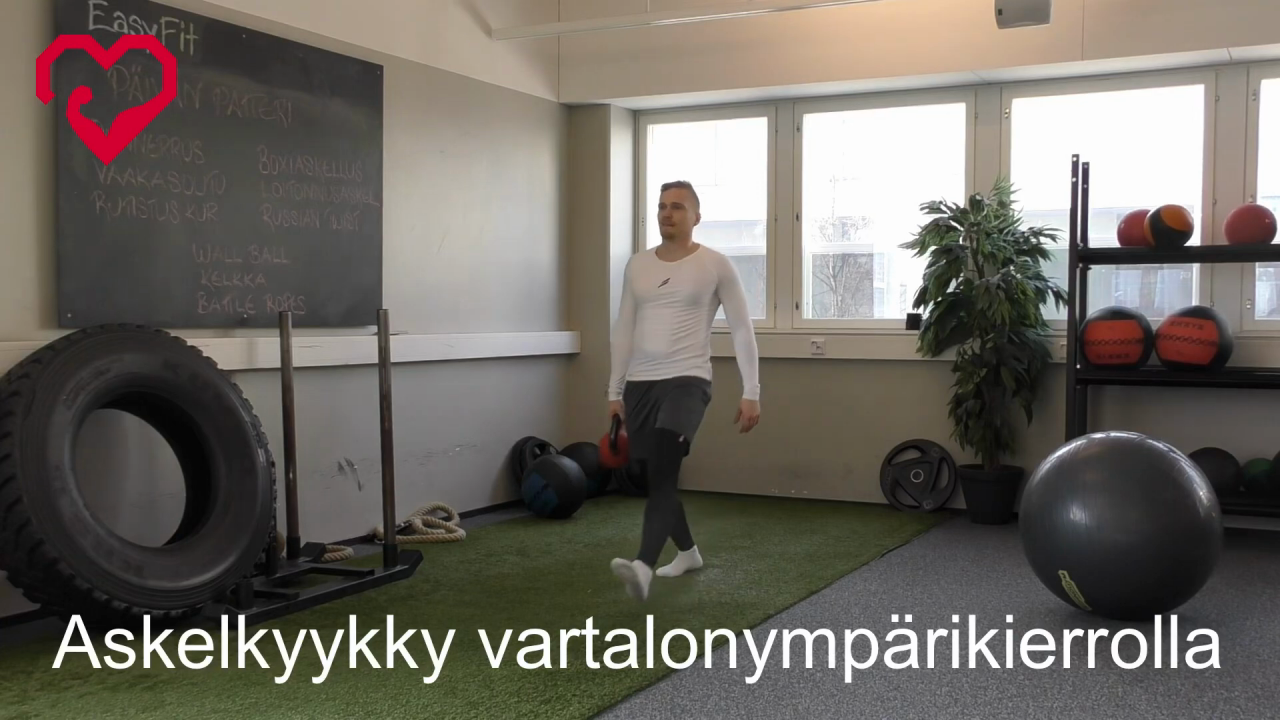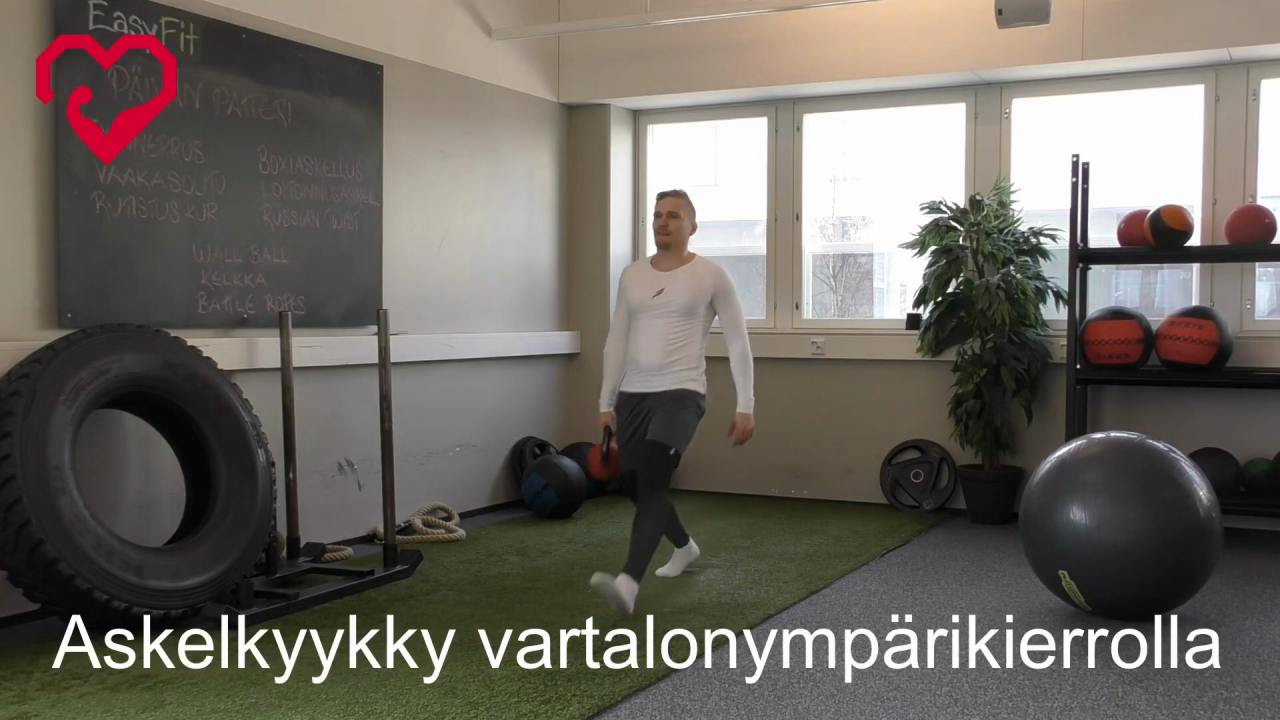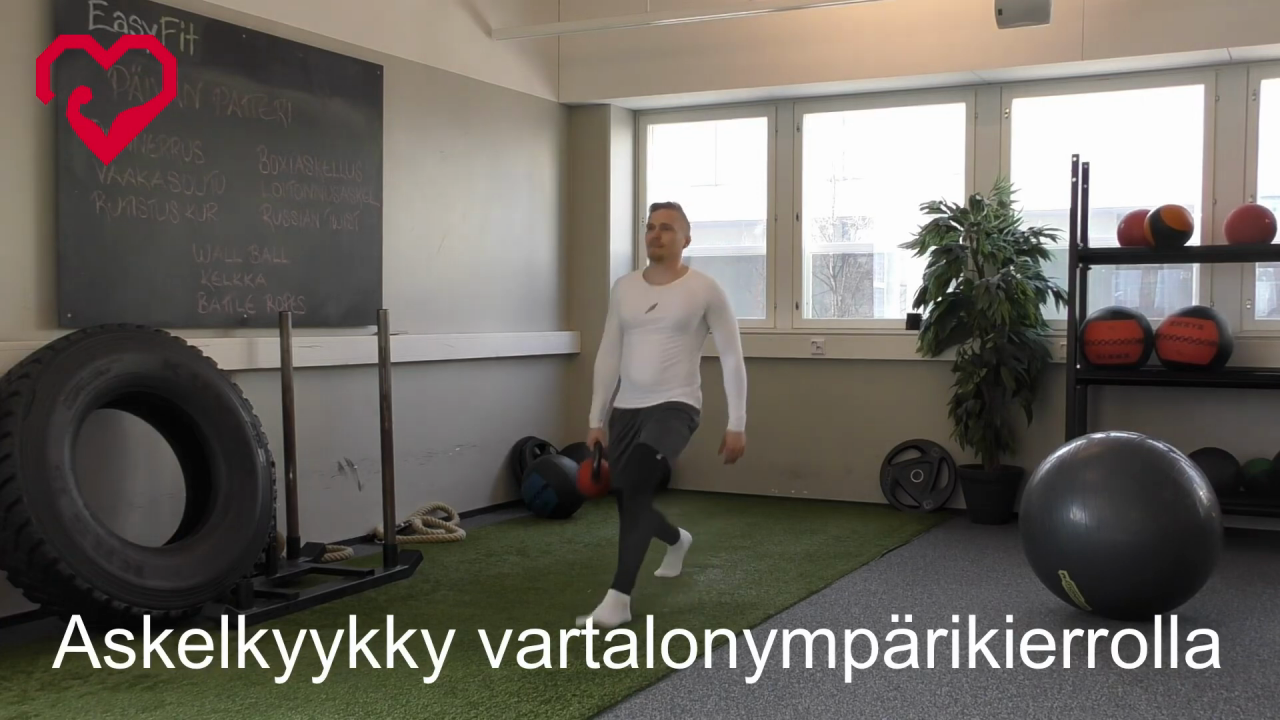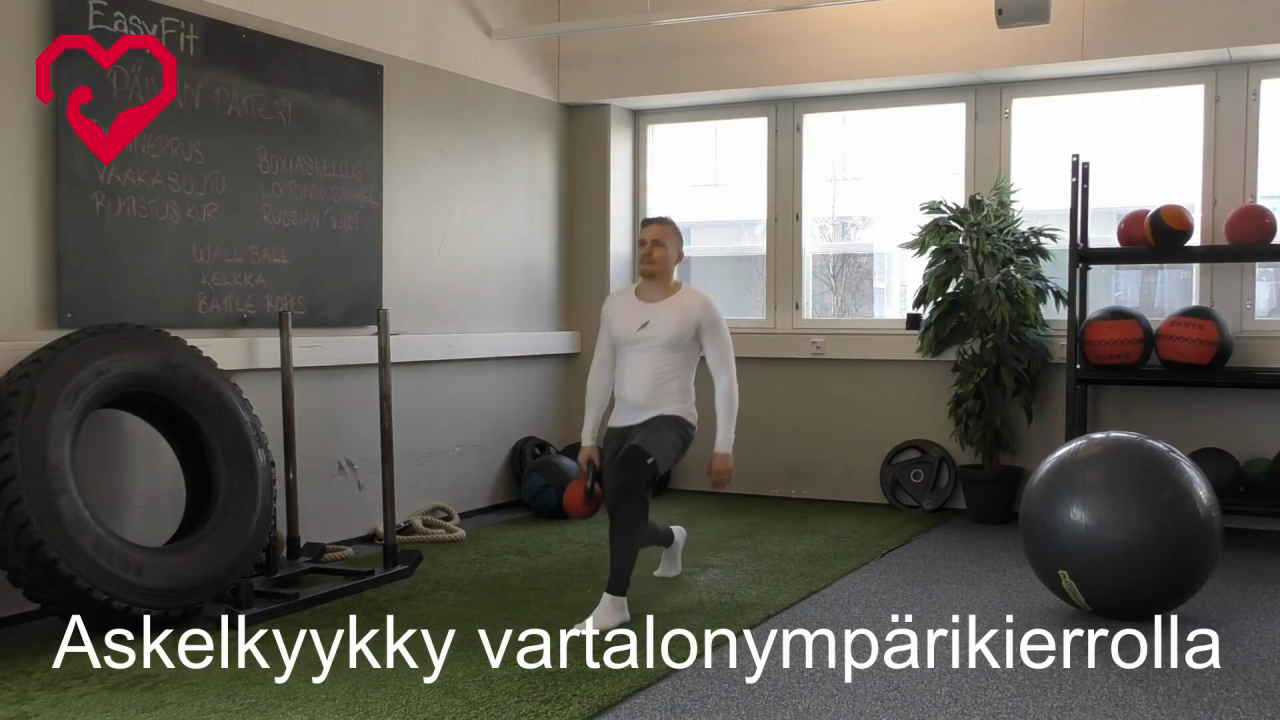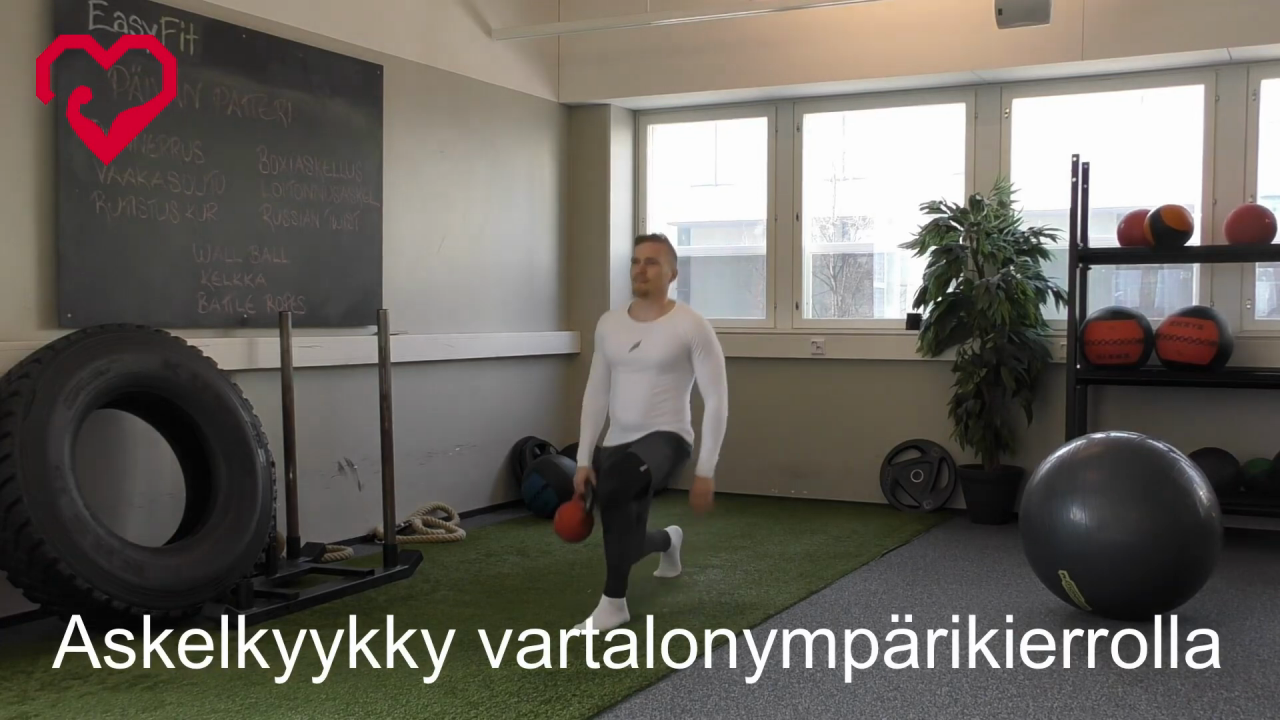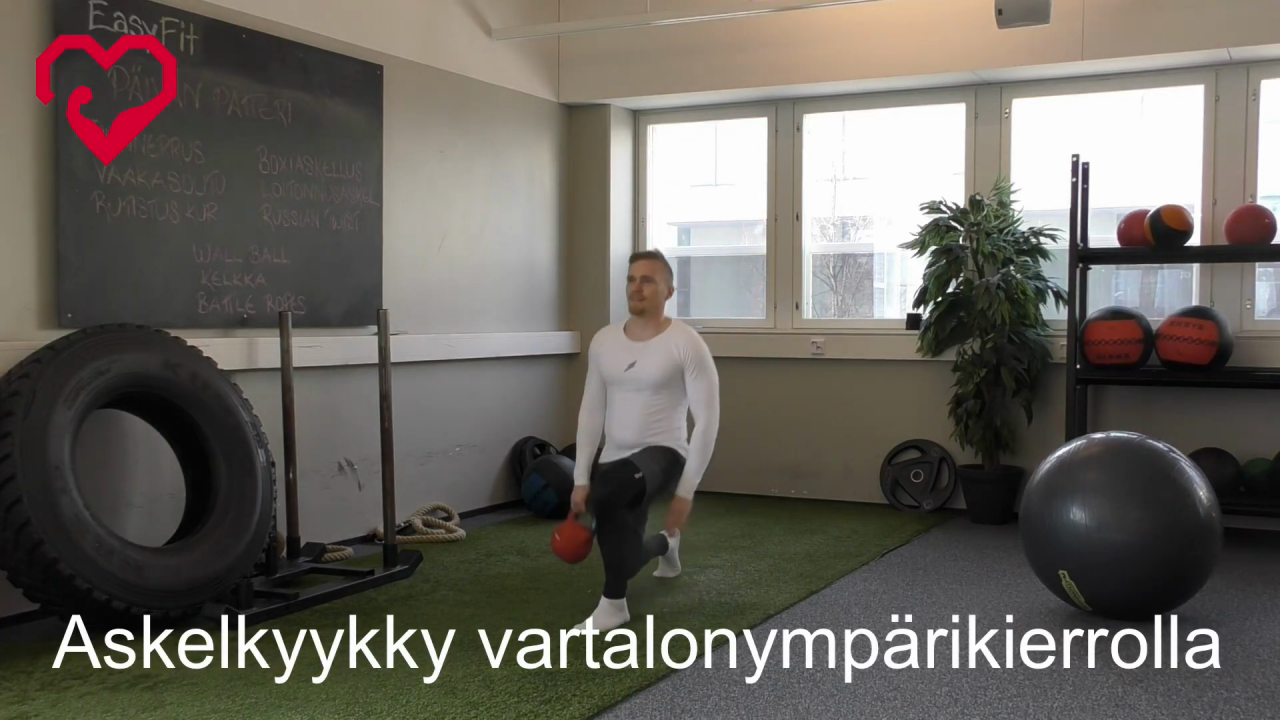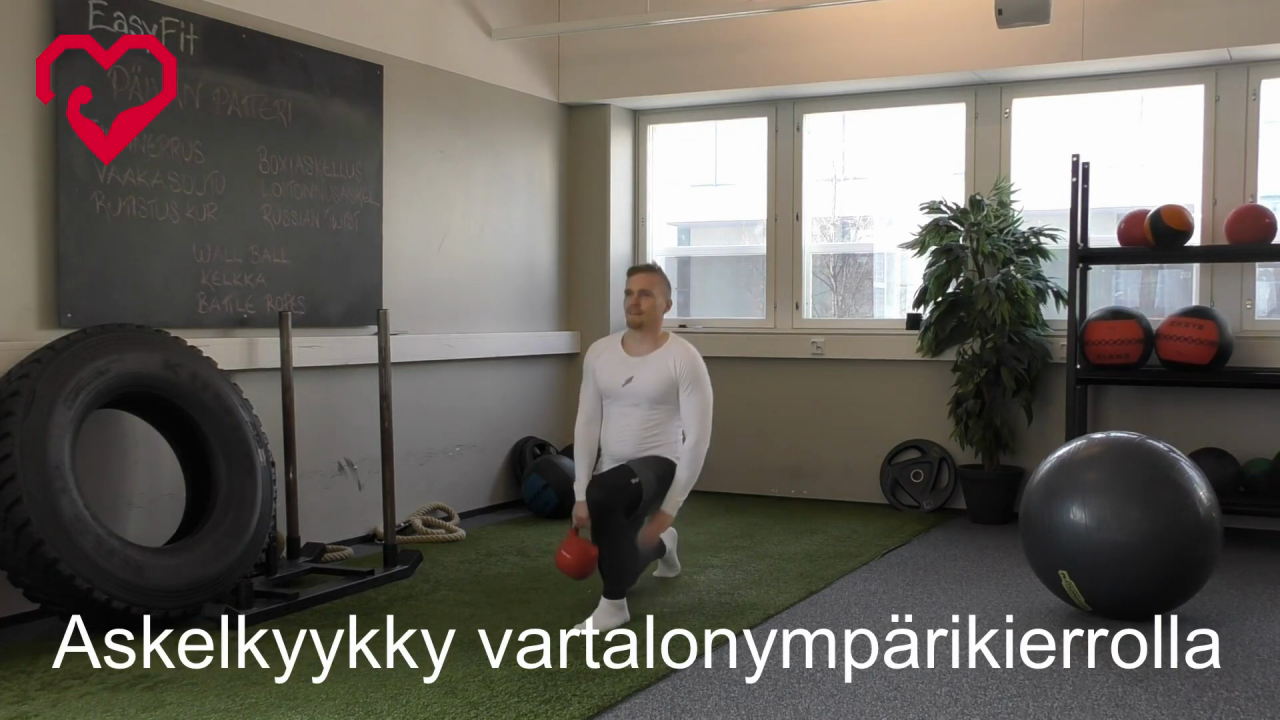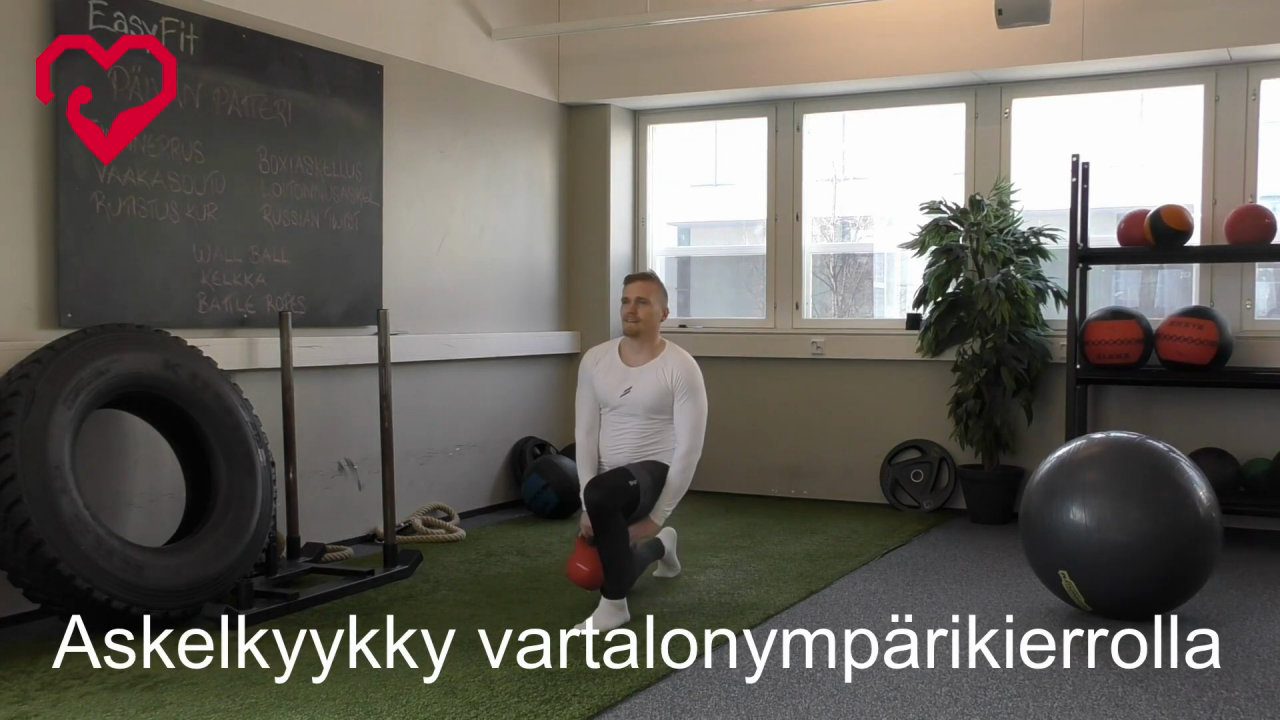
dt=0.1s
person 1, frame 1
left shoulder: (716, 265)
right shoulder: (637, 265)
left elbow: (742, 330)
right elbow: (624, 330)
left wrist: (751, 392)
right wrist: (615, 391)
left hip: (686, 381)
right hip: (640, 384)
left knee: (661, 471)
right knee: (655, 477)
left ankle: (643, 567)
right ankle: (688, 551)
person 1, frame 2
left shoulder: (711, 276)
right shoulder: (632, 275)
left elbow: (738, 343)
right elbow: (617, 340)
left wrist: (745, 406)
right wrist: (606, 402)
left hip: (681, 393)
right hip: (633, 394)
left knee: (648, 479)
right knee: (642, 488)
left ankle: (628, 583)
right ankle: (684, 547)
person 1, frame 3
left shoulder: (704, 289)
right shoulder: (624, 287)
left elbow: (732, 358)
right elbow: (609, 354)
left wrist: (736, 424)
right wrist: (597, 418)
left hip: (674, 406)
right hip: (627, 410)
left knee: (635, 484)
right knee: (632, 502)
left ankle: (618, 599)
right ankle: (677, 541)
person 1, frame 4
left shoulder: (698, 306)
right shoulder: (615, 304)
left elbow: (725, 379)
right elbow: (601, 372)
left wrist: (723, 446)
right wrist: (589, 437)
left hip: (669, 423)
right hip: (621, 426)
left knee: (622, 483)
right knee: (627, 525)
left ankle: (614, 602)
right ankle: (671, 538)
person 1, frame 5
left shoulder: (691, 326)
right shoulder: (609, 323)
left elbow: (716, 400)
right elbow: (596, 393)
left wrist: (705, 470)
right wrist: (584, 458)
left hip: (665, 438)
right hip: (617, 443)
left knee: (614, 488)
right knee: (623, 536)
left ankle: (613, 603)
right ankle: (668, 540)
person 1, frame 6
left shoulder: (687, 344)
right shoulder: (603, 340)
left elbow: (706, 422)
right elbow: (591, 410)
left wrist: (685, 492)
right wrist: (581, 478)
left hip: (662, 455)
right hip: (614, 459)
left knee: (606, 492)
right knee: (621, 558)
left ankle: (613, 604)
right ankle: (664, 544)
person 1, frame 7
left shoulder: (684, 359)
right shoulder: (599, 353)
left elbow: (697, 436)
right elbow: (587, 424)
left wrist: (668, 509)
right wrist: (580, 494)
left hip: (657, 464)
right hip: (610, 469)
left knee: (604, 496)
left ankle: (613, 605)
right ankle: (662, 547)
person 1, frame 8
left shoulder: (681, 367)
right shoulder: (594, 360)
left elbow: (690, 447)
right elbow: (585, 432)
left wrist: (656, 516)
right wrist: (587, 506)
left hip: (654, 470)
right hip: (607, 476)
left knee: (602, 495)
left ankle: (613, 606)
right ankle: (661, 545)
